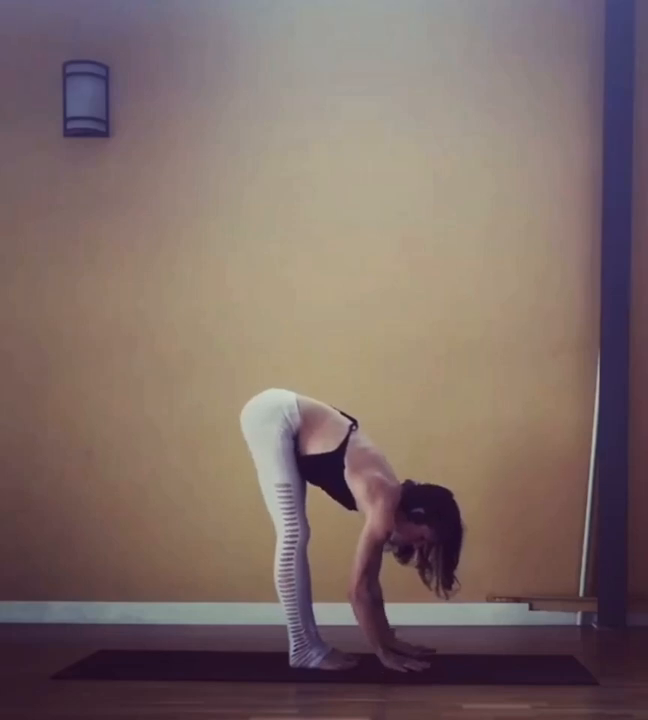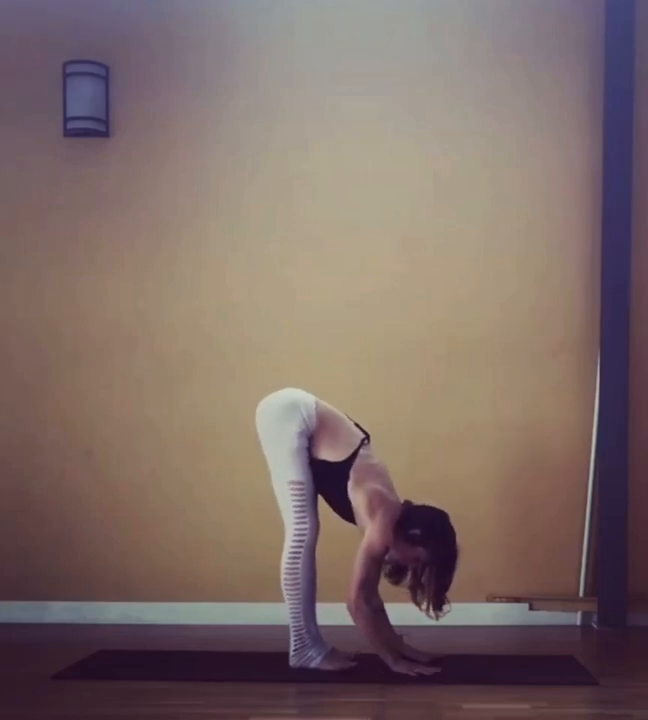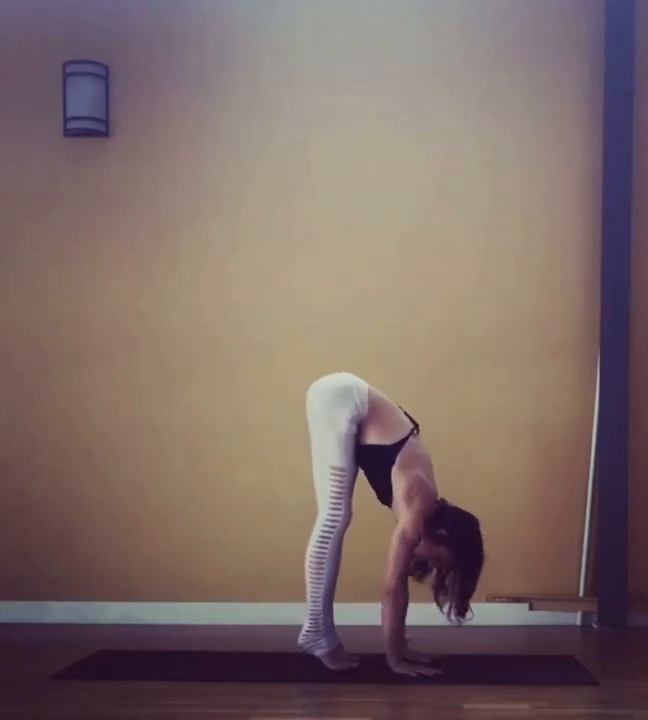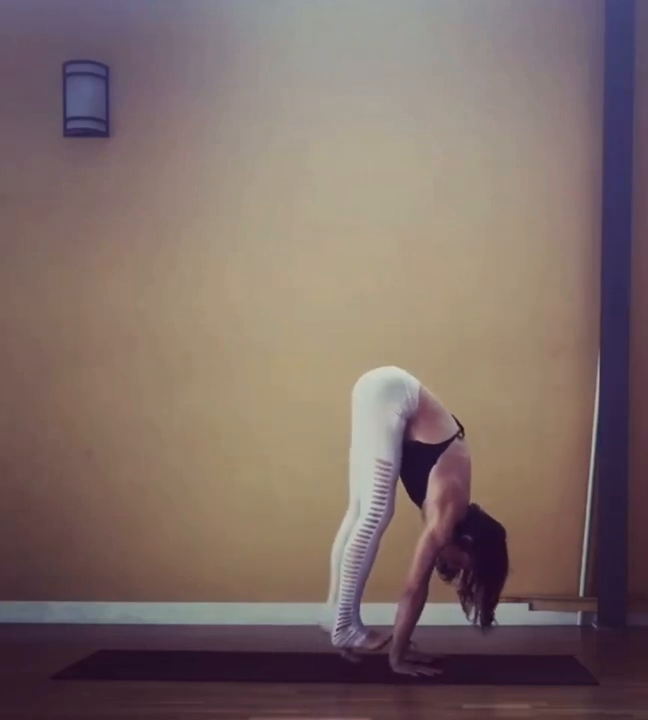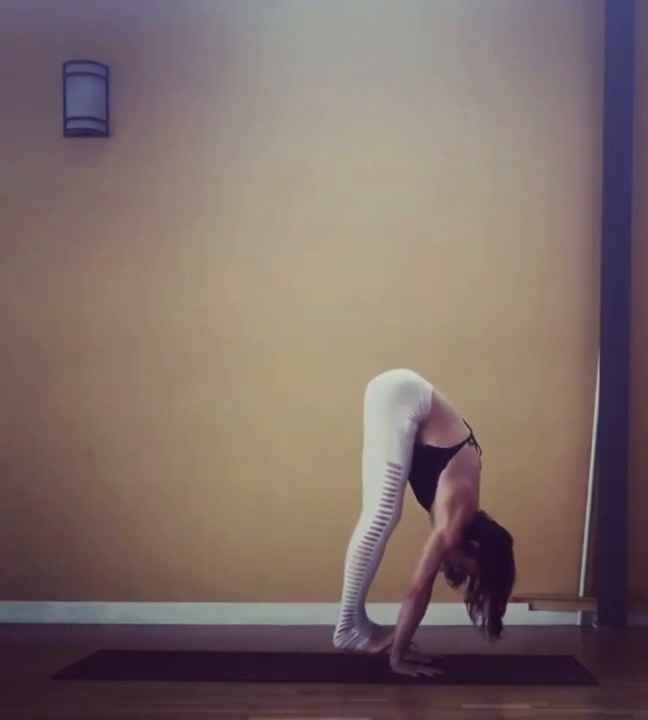
dt=1s
person 1, frame 1
left shoulder: (388, 501)
right shoulder: (384, 510)
left elbow: (370, 583)
right elbow: (358, 589)
left wrist: (388, 641)
right wrist: (384, 653)
left hip: (286, 418)
right hip: (273, 414)
left knee: (296, 535)
right knee: (293, 535)
left ankle: (310, 644)
right ankle: (303, 650)
person 1, frame 2
left shoulder: (388, 518)
right shoulder: (383, 525)
left elbow: (369, 596)
right elbow: (357, 600)
left wrist: (397, 646)
right wrist: (393, 658)
left hip: (297, 415)
right hip: (288, 413)
left knee: (305, 535)
right knee: (302, 534)
left ankle: (311, 644)
right ankle: (304, 649)
person 1, frame 3
left shoulder: (424, 508)
right shoulder: (416, 516)
left elbow: (396, 585)
right elbow: (393, 588)
left wrist: (400, 648)
right wrist: (395, 658)
left hip: (347, 400)
right hip: (340, 398)
left knee: (336, 521)
right knee: (334, 519)
left ankle: (324, 636)
right ankle: (316, 634)
person 1, frame 4
left shoulder: (450, 511)
right shoulder: (445, 521)
left elbow: (417, 583)
right elbow: (414, 588)
left wrist: (401, 645)
right wrist: (397, 657)
left hip: (387, 392)
left knee: (362, 511)
right knee: (376, 516)
left ankle: (337, 615)
right ankle: (344, 625)
person 1, frame 5
left shoulder: (459, 517)
right shoulder: (453, 526)
right elbow: (418, 590)
right wrist: (398, 657)
left knee: (376, 517)
right knee: (383, 518)
left ankle: (355, 621)
right ankle: (348, 628)
